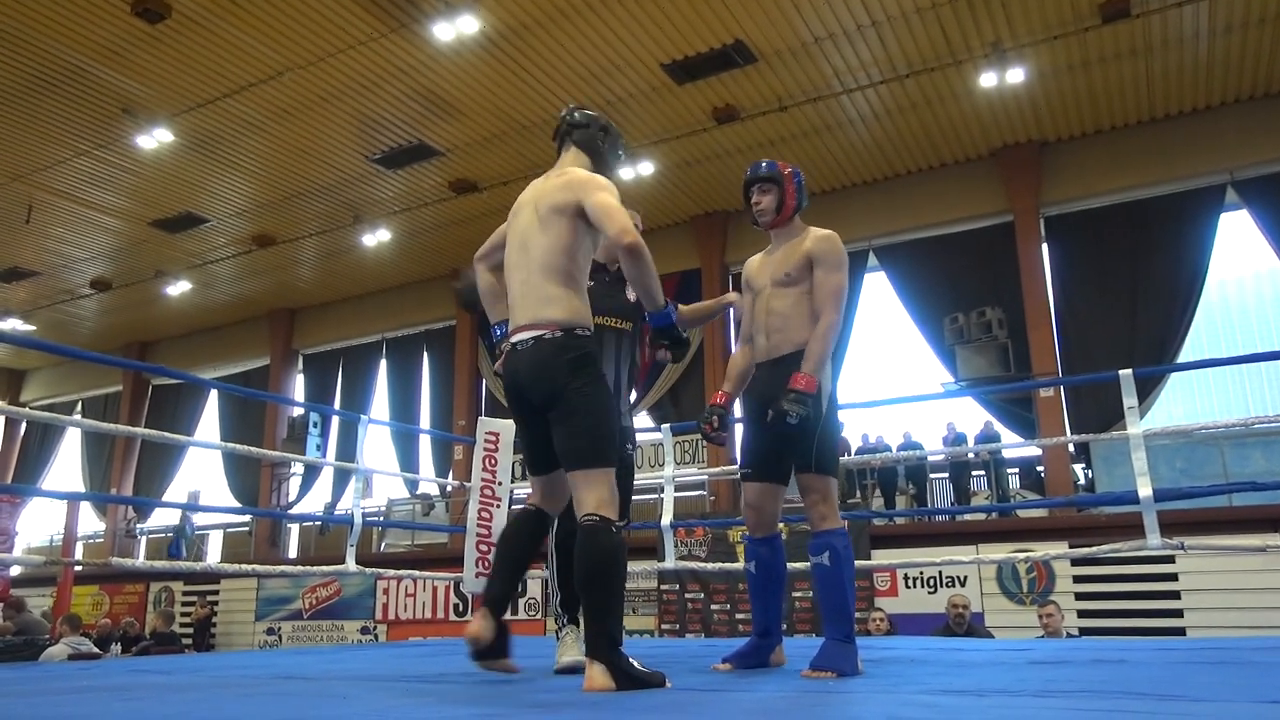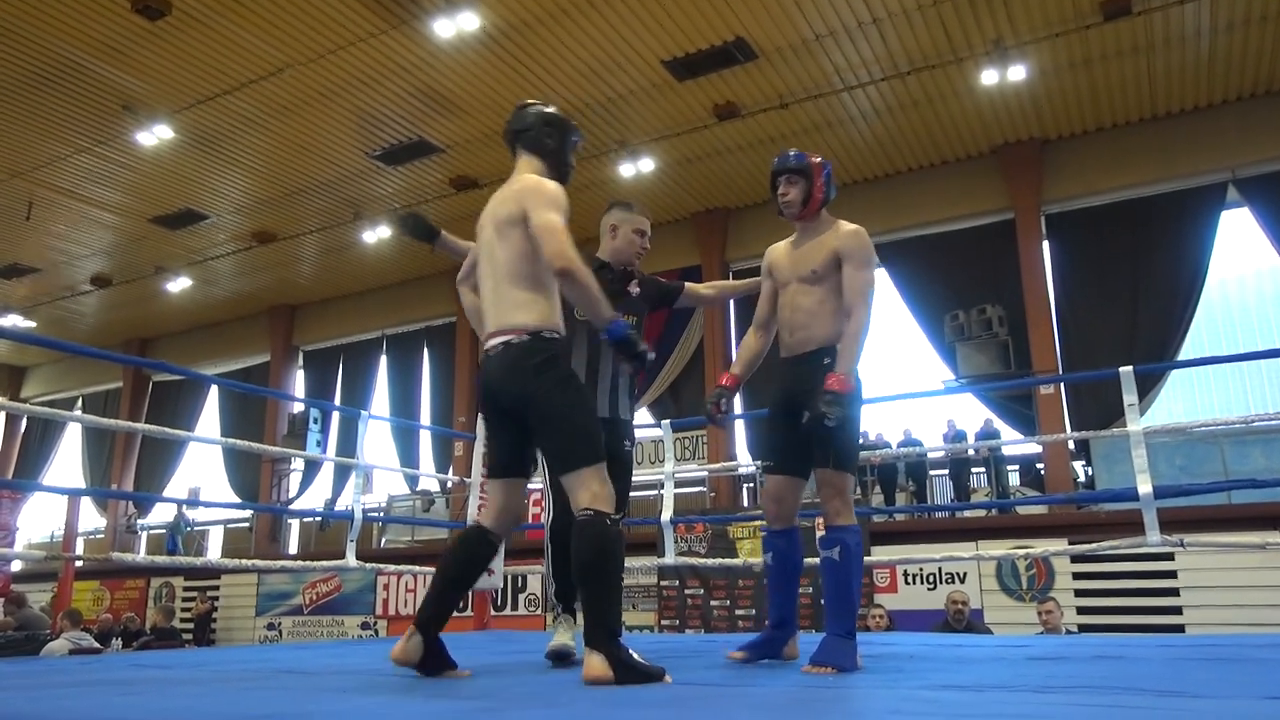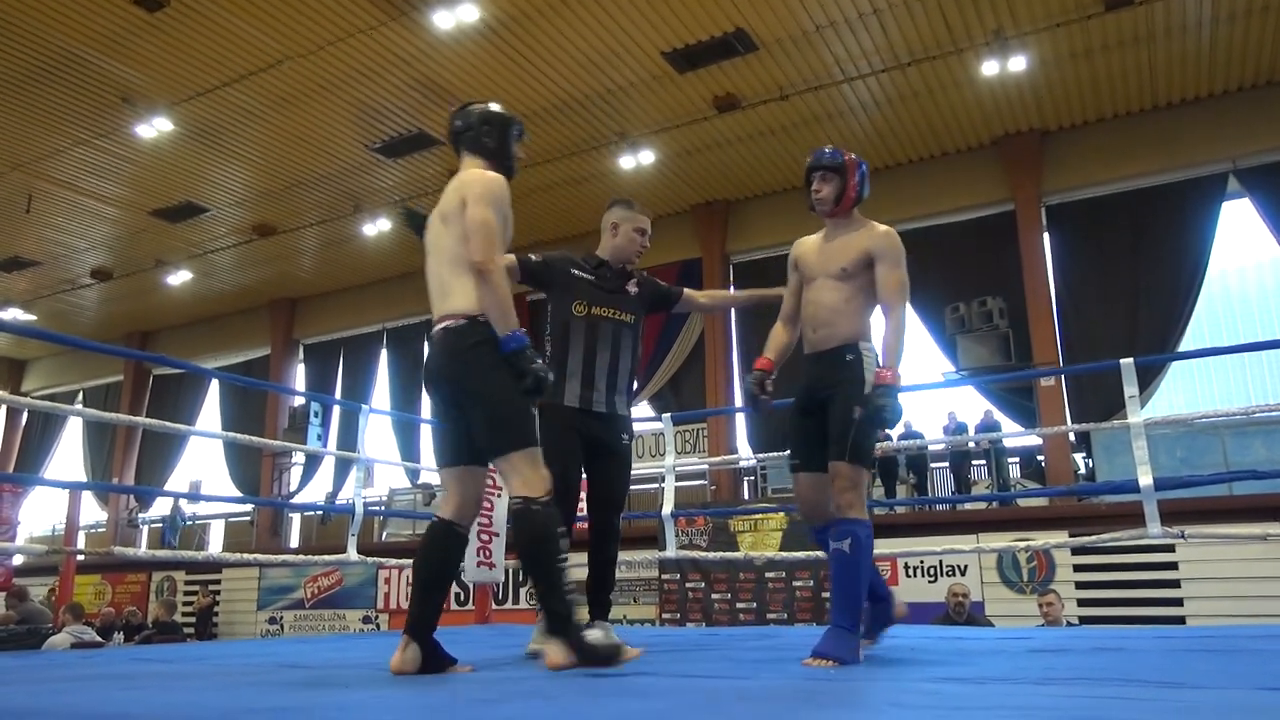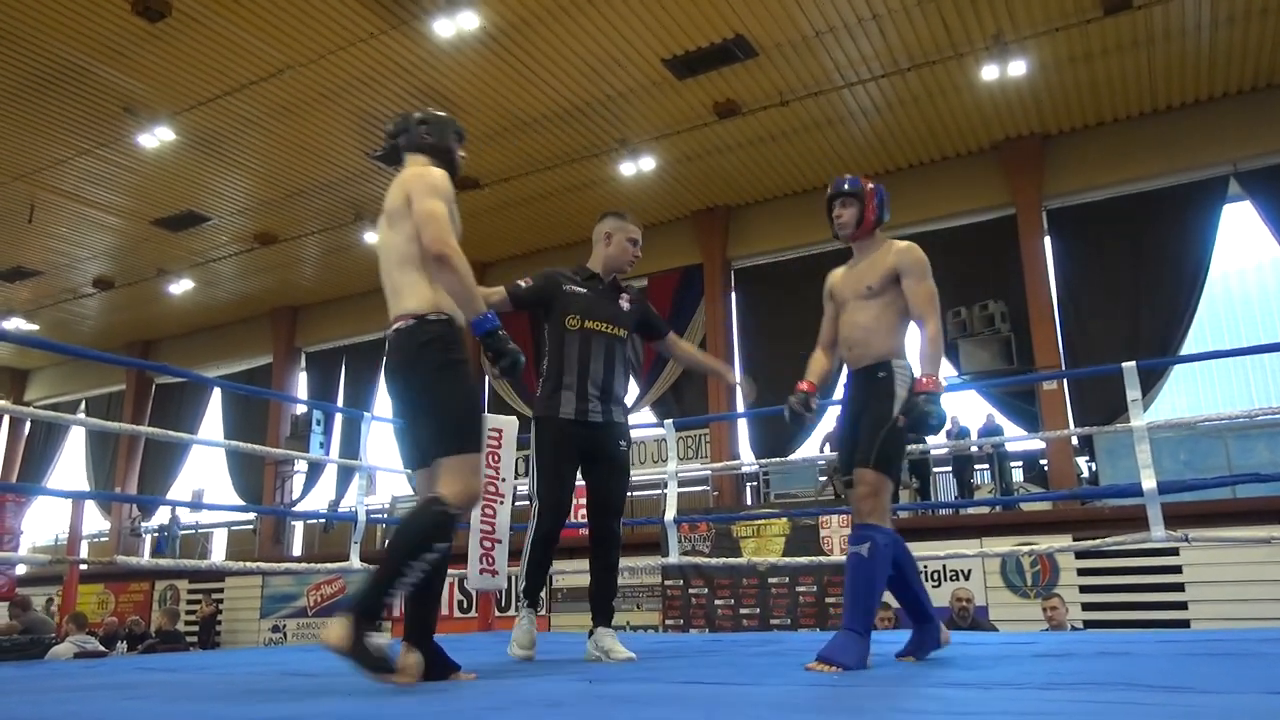
dt=0.2s
person 1, frame 1
left shoulder: (528, 197)
right shoulder: (586, 182)
left elbow: (484, 263)
right elbow: (627, 241)
left wrist: (503, 332)
right wrist: (662, 317)
left hip: (520, 360)
right hip: (565, 354)
left knee: (546, 498)
right knee: (598, 503)
left ankle: (488, 619)
right ankle: (605, 660)
person 1, frame 2
left shoulder: (496, 205)
right shoulder: (541, 190)
left elbow: (466, 284)
right elbow: (564, 263)
right wrist: (618, 330)
left hip: (496, 367)
right hip: (538, 358)
left knee: (499, 514)
right knee: (594, 498)
left ankle: (421, 638)
right ankle: (604, 649)
person 1, frame 3
left shoulder: (447, 201)
right shoulder: (484, 183)
right elbow: (485, 263)
right wrist: (518, 347)
left hip: (445, 353)
right hip: (477, 347)
left knee: (458, 505)
right knee: (532, 487)
left ankle: (415, 643)
right ankle: (565, 636)
person 1, frame 4
left shoulder: (397, 204)
right shoulder: (426, 178)
right elbow: (442, 249)
right wrist: (489, 328)
left hip: (406, 351)
right hip: (431, 343)
left knee: (437, 500)
right knee: (456, 492)
left ankle: (418, 647)
right ankle: (355, 622)
person 2, frame 1
left shoulder: (822, 243)
right shoulder: (753, 267)
left elbow: (830, 319)
left wrist: (804, 383)
right wrist: (723, 399)
left hip: (806, 381)
right hip: (764, 387)
left knee: (819, 504)
right knee: (757, 514)
left ankle: (841, 644)
right ankle: (766, 640)
person 2, frame 2
left shoulder: (849, 239)
right shoulder: (774, 256)
left elbow: (859, 317)
right elbow: (760, 328)
left wrist: (839, 383)
right wrist: (730, 380)
left hip: (829, 374)
right hip: (788, 380)
left knee: (834, 501)
right knee: (776, 506)
left ankle: (841, 639)
right ankle: (781, 631)
person 2, frame 3
left shoulder: (878, 240)
right shoulder: (802, 249)
left elbow: (896, 314)
right elbow: (788, 320)
left wrist: (887, 379)
right wrist: (764, 366)
left hip: (853, 369)
right hip: (811, 376)
left knee: (847, 495)
right knee: (812, 503)
left ankle: (844, 631)
right ankle: (879, 602)
person 2, frame 4
left shoulder: (904, 256)
right shoulder: (835, 280)
left elbow: (930, 324)
right elbow: (826, 348)
left wrist: (928, 387)
right wrist: (806, 389)
left hip: (889, 383)
right hip: (853, 391)
left knee: (869, 502)
right knee: (868, 513)
left ankle: (853, 635)
right ankle: (927, 625)
person 3, frame 1
left shoulder: (634, 288)
left elbow: (681, 316)
left wrist: (729, 299)
left hip: (615, 425)
left knee: (613, 525)
right knee: (568, 521)
right ankle: (569, 628)
person 3, frame 2
left shoulder: (644, 287)
left elbow: (707, 292)
left wrist: (766, 282)
right wrist: (439, 239)
left hip: (617, 422)
left knee: (612, 522)
right knee: (566, 515)
right ankle: (564, 618)
person 3, frame 3
left shoulder: (640, 286)
right shoulder: (563, 268)
left elbow: (702, 301)
right elbow: (500, 265)
left wrist: (772, 294)
left hip: (613, 418)
right hip: (562, 410)
left knee: (606, 519)
right knee: (557, 510)
left ankle: (598, 622)
right ankle: (547, 620)
person 3, frame 4
left shoulder: (631, 303)
right shoulder: (557, 284)
left elbow: (676, 346)
right elbow: (493, 297)
left wrist: (726, 372)
left hip: (610, 427)
right hip: (558, 419)
left knee: (608, 527)
right knee: (549, 516)
left ankle: (602, 629)
right ankle: (527, 612)
